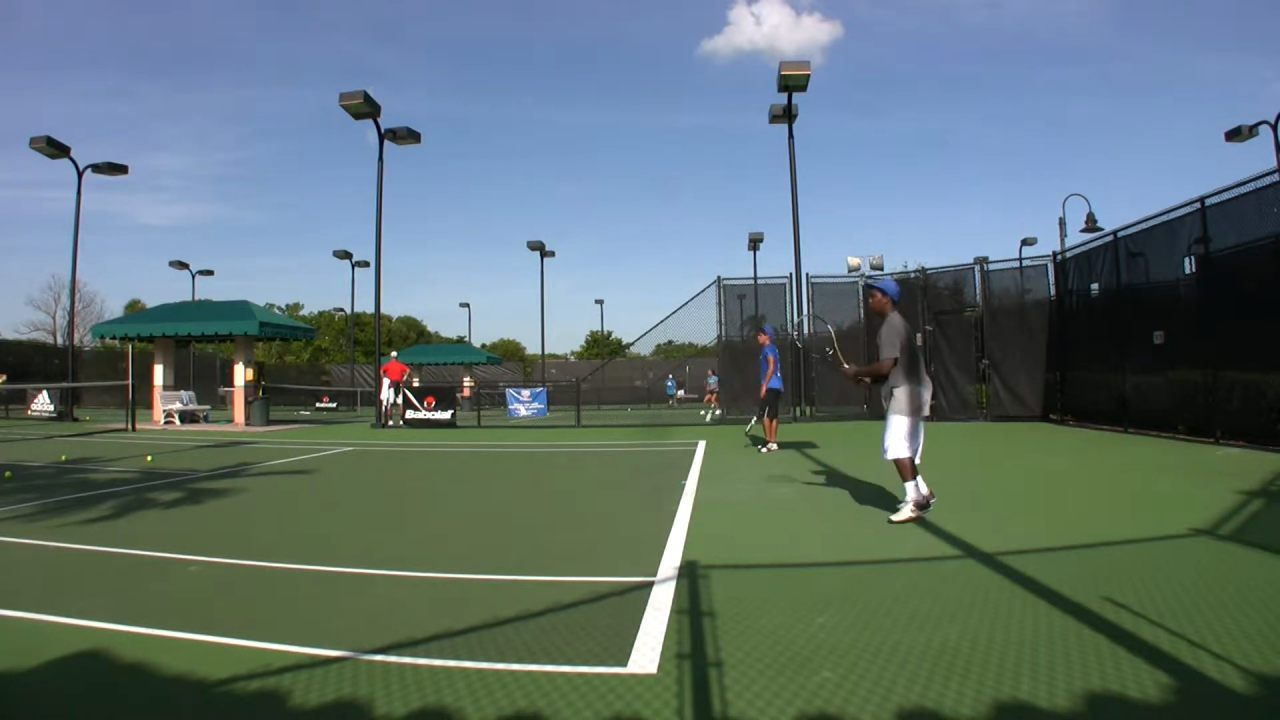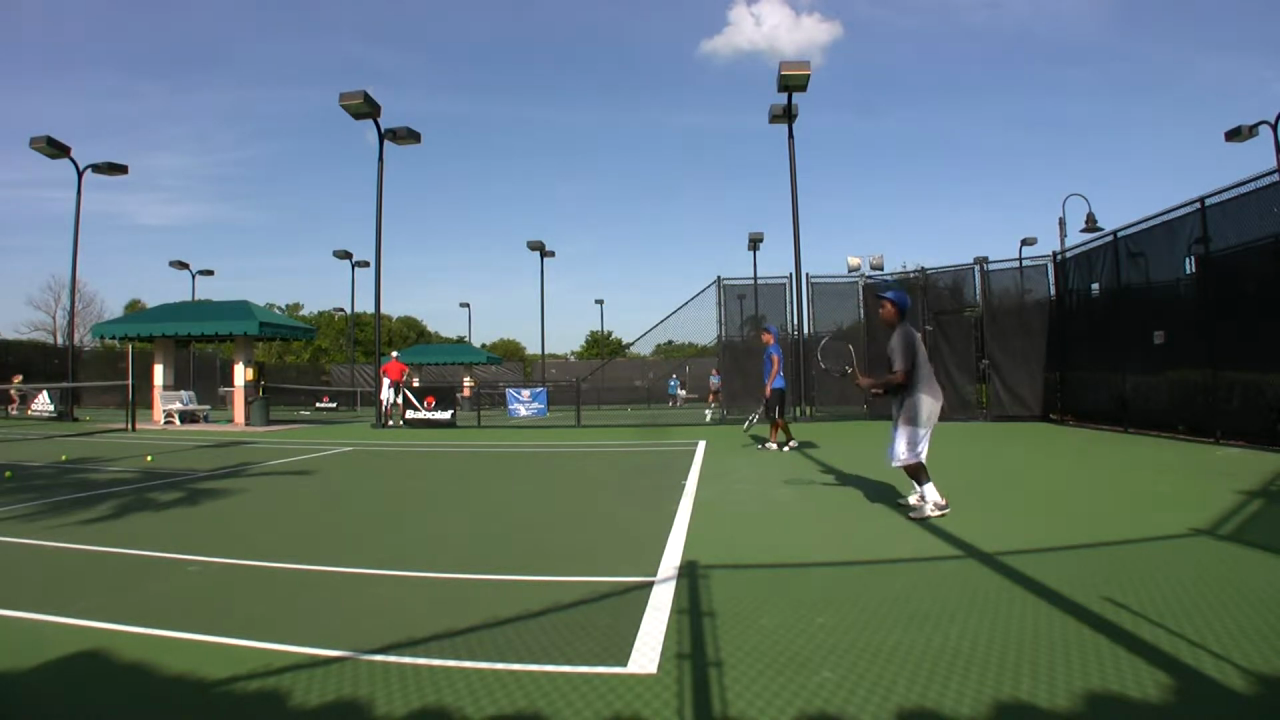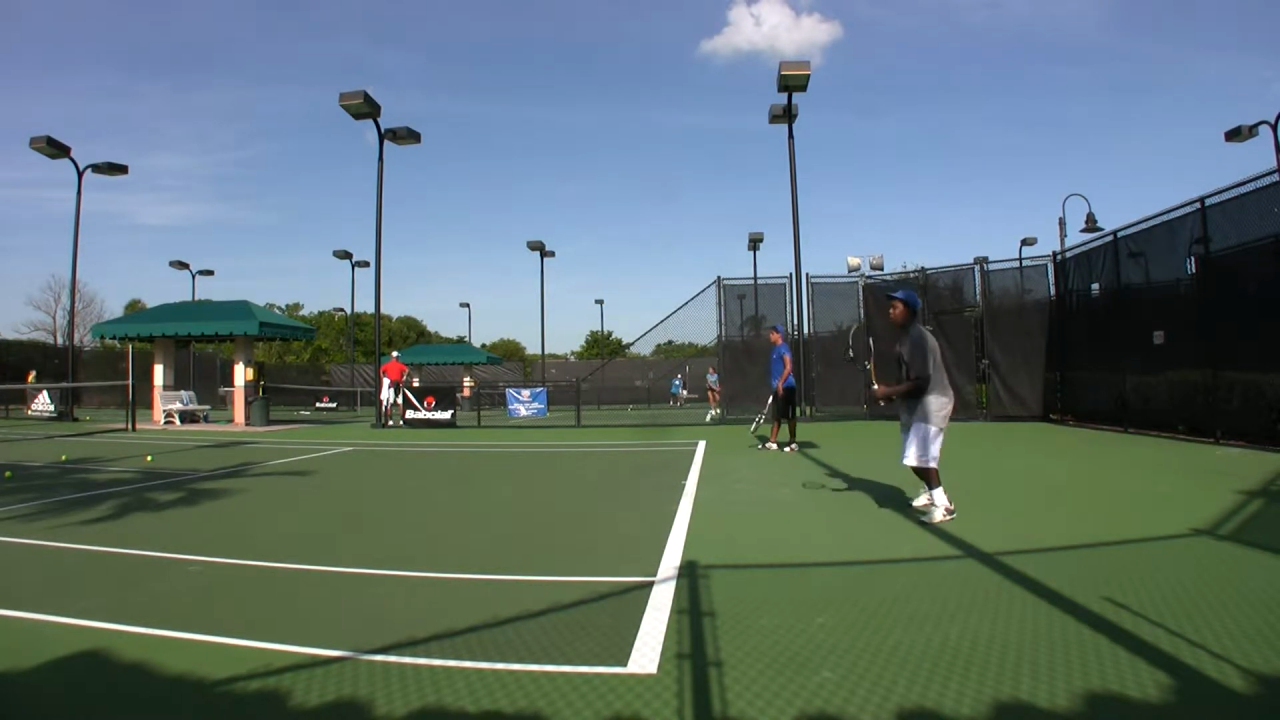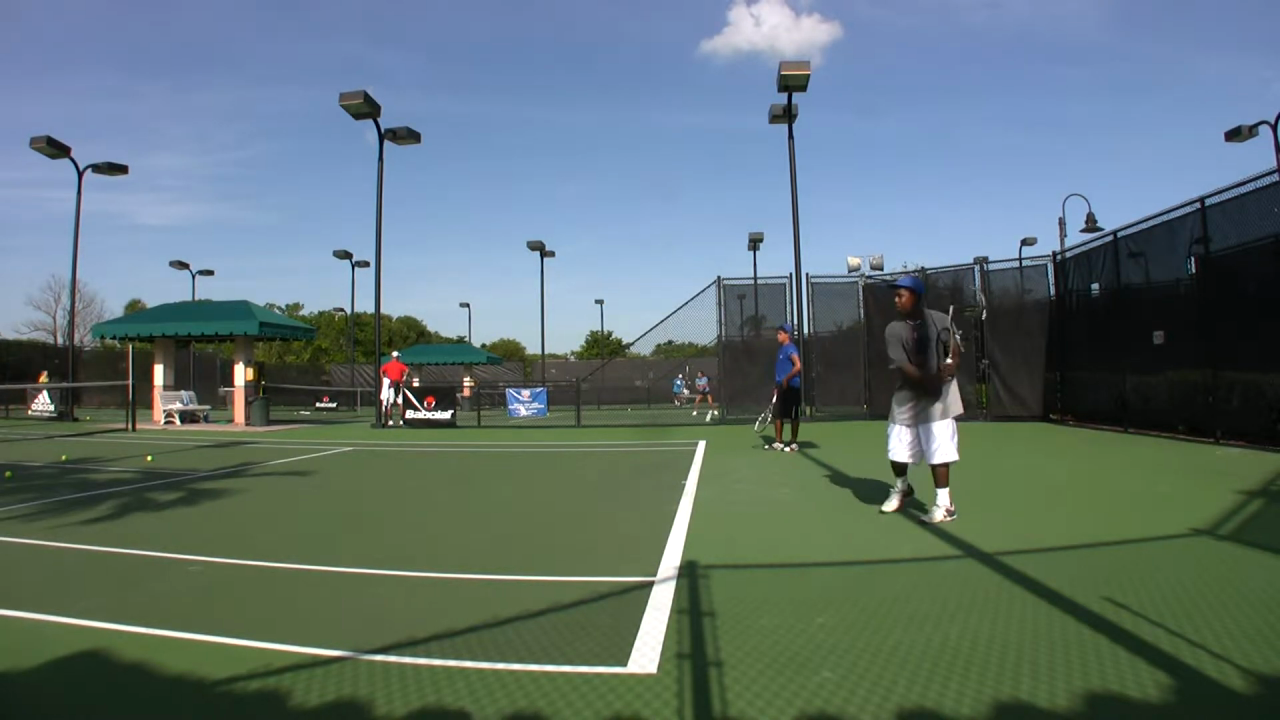
dt=0.4s
person 1, frame 1
left shoulder: (891, 326)
right shoulder: (896, 324)
left elbow: (884, 367)
left wrist: (857, 372)
right wrist: (870, 377)
left hip: (906, 395)
right hip: (907, 394)
left knee: (897, 448)
right knee: (904, 449)
left ankle: (919, 497)
right ankle: (919, 493)
person 1, frame 2
left shoulder: (901, 336)
right shoulder: (904, 334)
left elbow: (901, 377)
left wrist: (872, 383)
right wrist: (883, 389)
left hip: (918, 401)
right hip: (915, 400)
left knee: (906, 454)
right knee: (906, 451)
left ankle: (936, 501)
right ankle: (920, 492)
person 1, frame 3
left shoulder: (921, 339)
right shoulder: (904, 340)
left elbow: (920, 383)
left wrist: (890, 392)
right wrist: (887, 392)
left hip: (932, 402)
right hip: (914, 405)
left knee: (920, 454)
right knee: (914, 456)
left ankle: (943, 505)
right ankle: (930, 493)
person 1, frame 4
left shoulder: (940, 321)
right shoulder: (893, 330)
left elbow: (953, 355)
right elbow: (902, 367)
left wrist: (945, 373)
right wrist: (929, 378)
left hip: (938, 397)
right hip: (906, 398)
left knee: (938, 453)
right knee: (896, 450)
left ankle: (945, 505)
right ankle: (901, 488)
